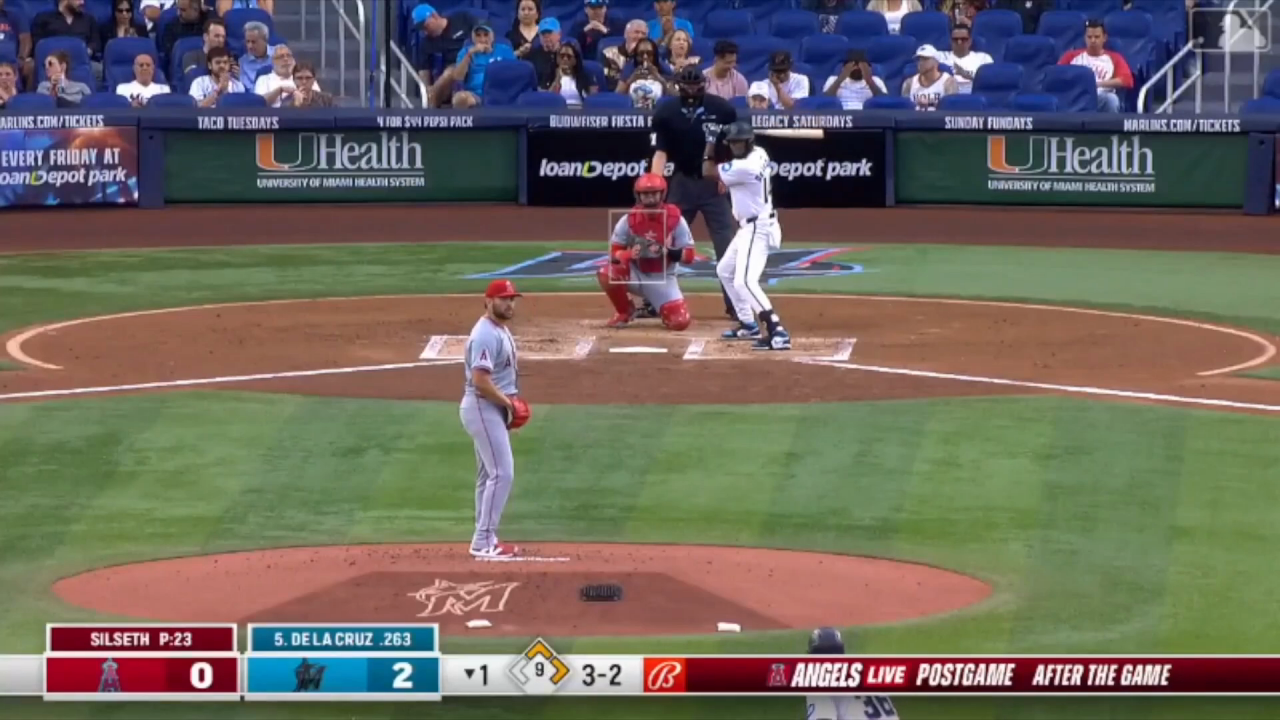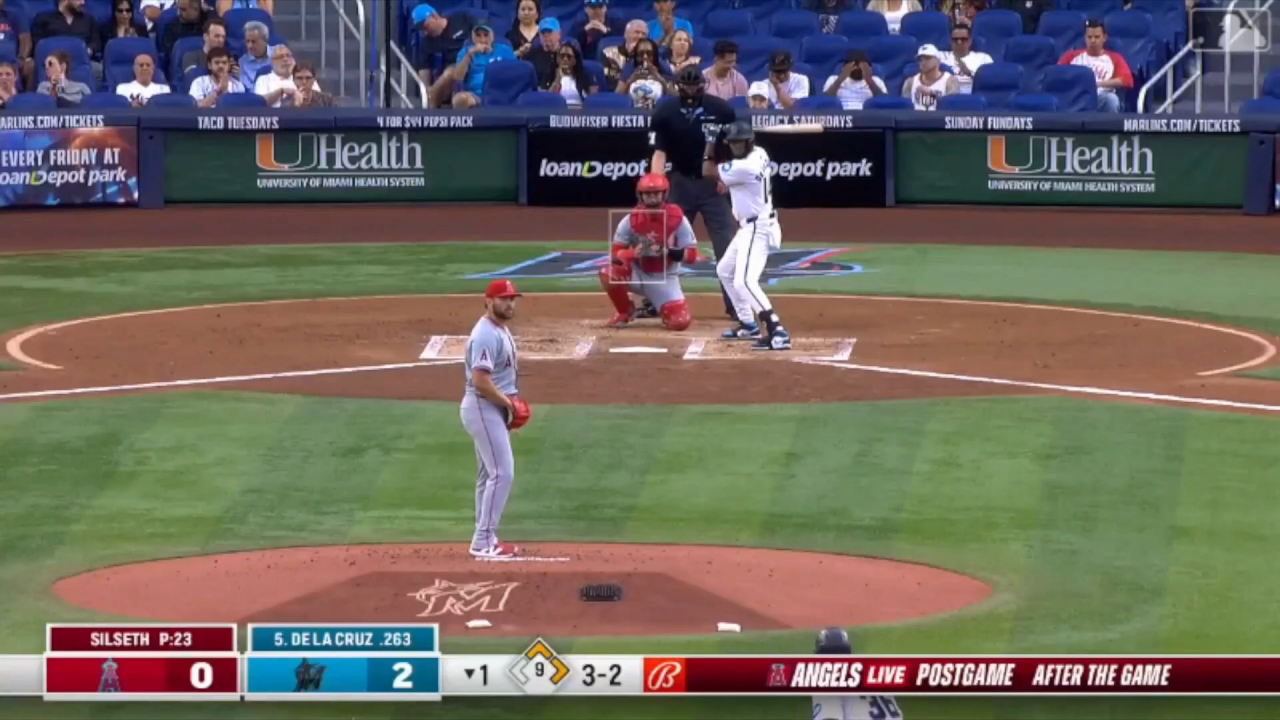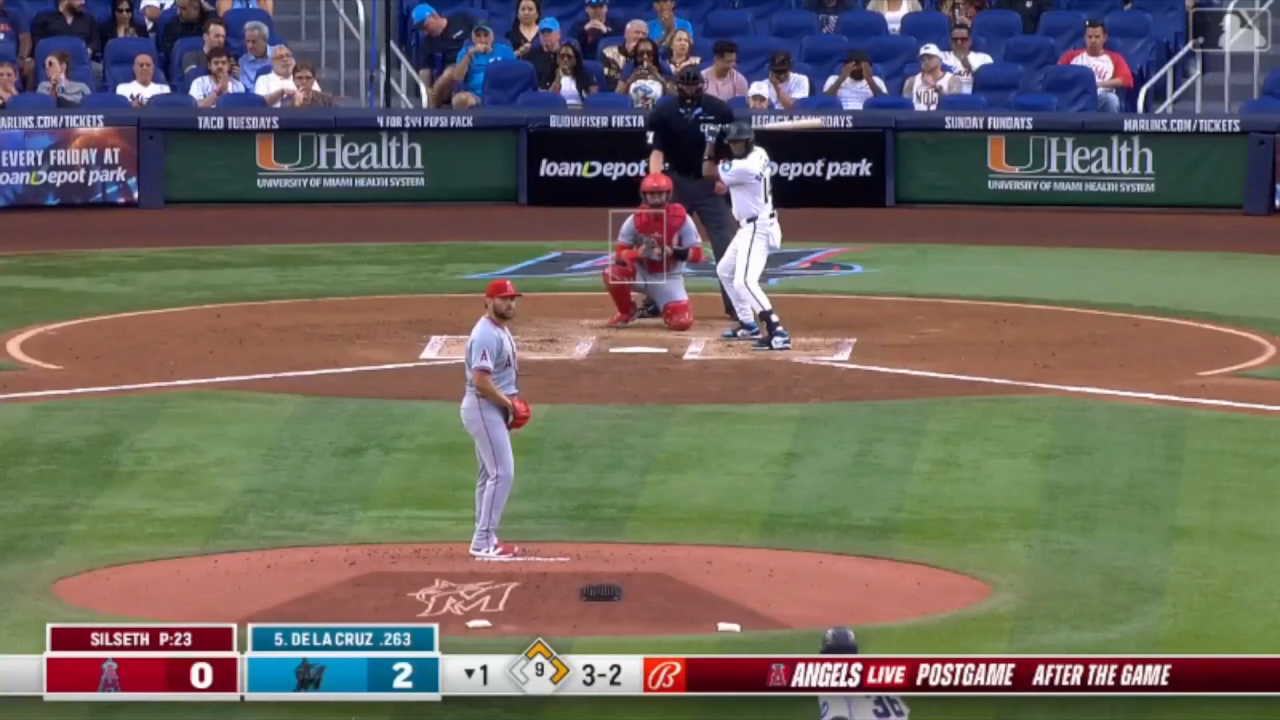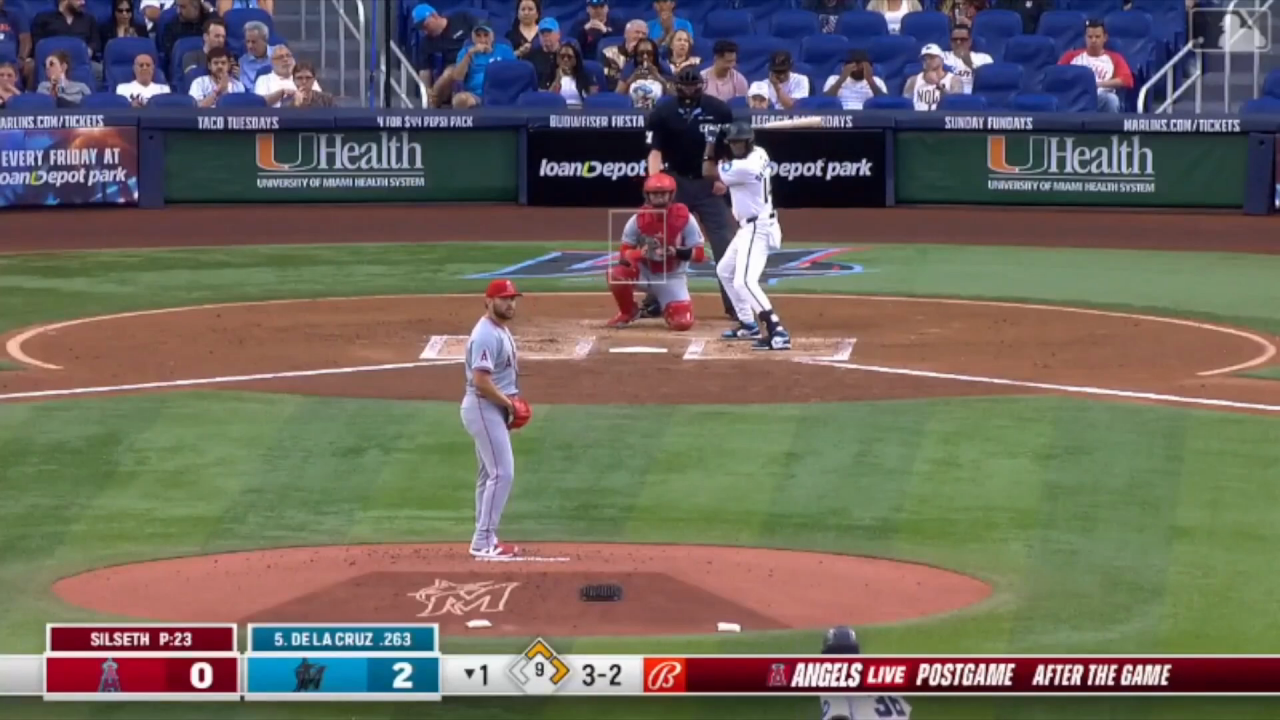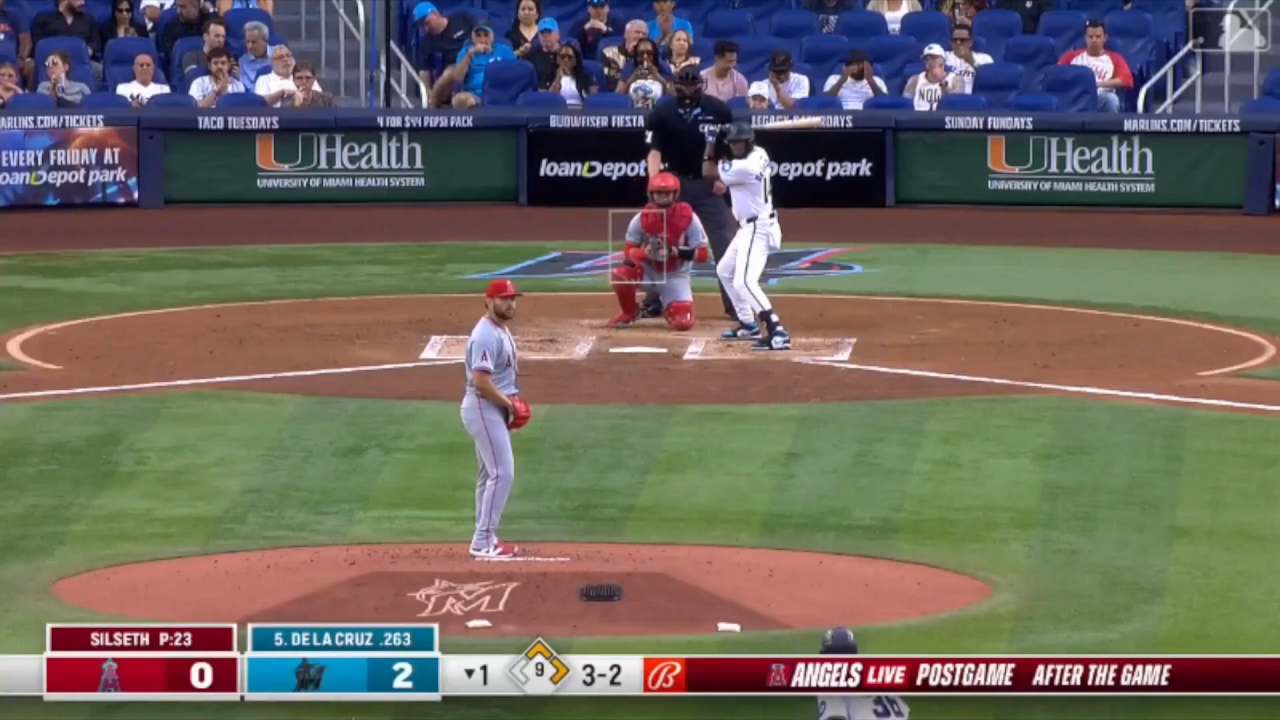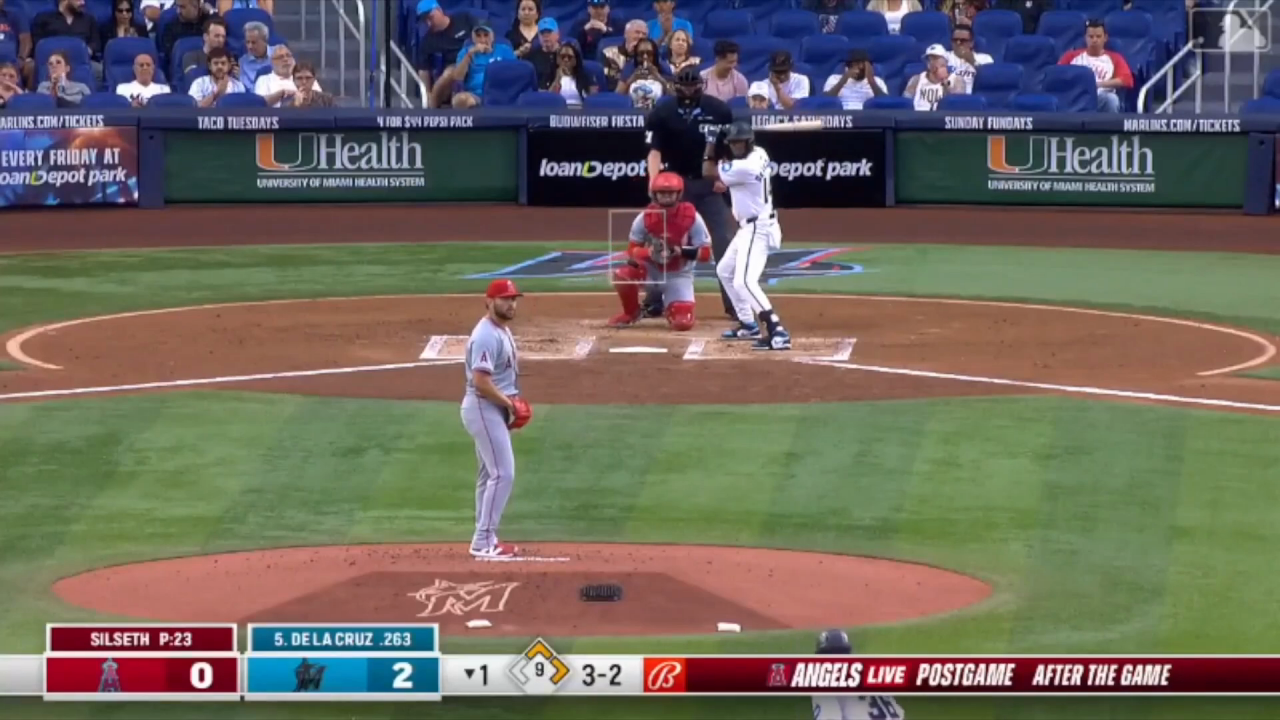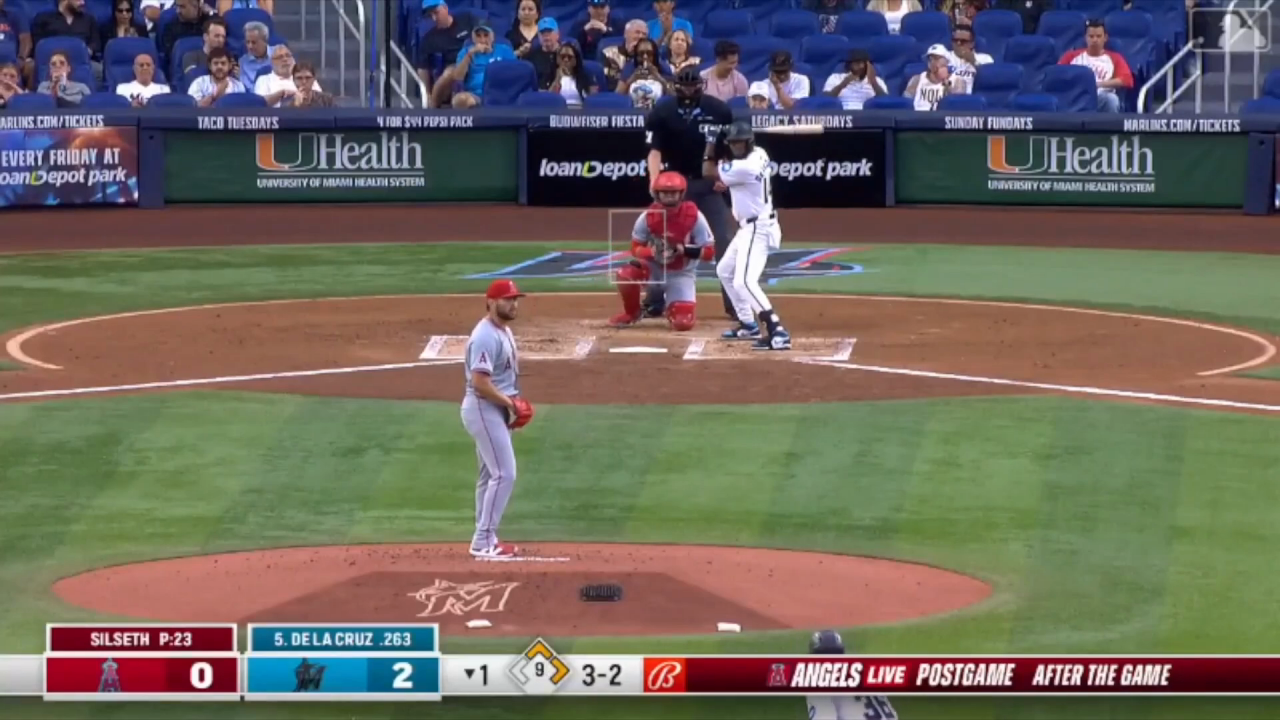
dt=0.1s
person 1, frame 1
left shoulder: (502, 330)
right shoulder: (485, 334)
right elbow: (480, 381)
left wrist: (511, 404)
right wrist: (510, 403)
left hip: (493, 409)
right hip: (483, 409)
left knee: (490, 474)
right knee: (502, 473)
left ankle: (486, 538)
right ankle: (483, 542)
person 1, frame 2
left shoulder: (501, 330)
right shoulder: (486, 334)
right elbow: (480, 381)
left wrist: (511, 404)
right wrist: (510, 404)
left hip: (494, 409)
right hip: (483, 409)
left knee: (490, 475)
right knee: (502, 474)
left ankle: (486, 539)
right ankle: (482, 542)
person 1, frame 3
left shoulder: (502, 330)
right shoulder: (486, 335)
right elbow: (480, 381)
left wrist: (511, 405)
right wrist: (510, 404)
left hip: (494, 409)
right hip: (484, 409)
left knee: (490, 474)
right knee: (502, 474)
left ankle: (486, 538)
right ankle: (482, 542)
person 1, frame 4
left shoulder: (502, 330)
right shoulder: (486, 335)
right elbow: (481, 381)
left wrist: (512, 404)
right wrist: (511, 404)
left hip: (495, 409)
right hip: (484, 409)
left knee: (491, 475)
right knee: (502, 474)
left ankle: (486, 539)
right ankle: (482, 542)
person 1, frame 5
left shoulder: (502, 330)
right shoulder: (486, 335)
right elbow: (481, 381)
left wrist: (512, 404)
right wrist: (510, 404)
left hip: (495, 409)
right hip: (484, 409)
left knee: (491, 474)
right knee: (502, 474)
left ankle: (486, 539)
right ankle: (482, 542)
person 1, frame 6
left shoulder: (503, 330)
right shoulder: (486, 335)
right elbow: (481, 382)
left wrist: (513, 404)
right wrist: (511, 404)
left hip: (496, 409)
right hip: (485, 410)
left knee: (492, 474)
right knee: (503, 474)
left ankle: (486, 539)
right ankle: (482, 542)
person 1, frame 7
left shoulder: (505, 331)
right shoulder: (485, 337)
right elbow: (479, 383)
left wrist: (514, 403)
right wrist: (511, 404)
left hip: (499, 409)
right hip: (484, 410)
left knee: (492, 474)
right knee: (504, 474)
left ankle: (487, 537)
right ankle: (482, 542)
person 2, frame 1
left shoulder: (722, 108)
right shoulder: (666, 112)
right elbow: (660, 151)
left hip: (714, 183)
right hip: (681, 182)
left knee: (726, 242)
left ankle: (735, 303)
person 2, frame 2
left shoulder: (721, 109)
right shoulder: (665, 112)
right elbow: (659, 151)
left hip: (713, 183)
right hip: (680, 182)
left knee: (726, 243)
left ankle: (735, 304)
person 2, frame 3
left shoulder: (719, 109)
right shoulder: (663, 112)
right elbow: (657, 150)
left hip: (710, 183)
right hip: (677, 182)
left knee: (724, 243)
left ankle: (734, 303)
person 2, frame 4
left shoulder: (718, 109)
right shoulder: (662, 112)
right elbow: (656, 150)
left hip: (709, 183)
right hip: (677, 182)
left knee: (723, 242)
left ankle: (734, 304)
right ankle: (653, 301)
person 2, frame 5
left shoulder: (718, 109)
right shoulder: (662, 112)
right elbow: (655, 150)
right wrist: (654, 178)
left hip: (709, 183)
left knee: (723, 242)
left ankle: (734, 303)
right ankle: (653, 301)
person 2, frame 6
left shoulder: (718, 109)
right shoulder: (662, 112)
right elbow: (655, 150)
right wrist: (654, 178)
left hip: (709, 183)
left knee: (723, 242)
left ankle: (734, 304)
right ankle: (654, 302)
person 2, frame 7
left shoulder: (718, 109)
right shoulder: (662, 111)
right elbow: (655, 149)
right wrist: (655, 177)
left hip: (709, 183)
left knee: (723, 242)
left ankle: (734, 303)
right ankle: (654, 303)
person 3, frame 1
left shoulder: (745, 167)
right shoulder: (759, 154)
left elbow: (709, 172)
right elbow: (728, 163)
left hip: (757, 229)
right hip: (749, 227)
left knee: (744, 281)
right knee: (725, 271)
left ankle: (777, 332)
right ankle: (749, 324)
person 3, frame 2
left shoulder: (744, 167)
right shoulder: (759, 154)
left elbow: (709, 172)
right elbow: (730, 161)
left hip: (758, 229)
right hip: (750, 227)
left knee: (744, 281)
right knee: (725, 271)
left ankle: (777, 333)
right ankle: (748, 324)
person 3, frame 3
left shoulder: (745, 167)
right shoulder: (759, 154)
left elbow: (709, 172)
right elbow: (728, 161)
right wrist: (718, 143)
left hip: (757, 229)
right hip: (750, 226)
left knee: (744, 281)
right knee: (725, 271)
left ankle: (778, 332)
right ankle: (748, 324)
person 3, frame 4
left shoulder: (745, 167)
right shoulder: (758, 154)
right elbow: (728, 161)
right wrist: (719, 144)
left hip: (758, 229)
right hip: (750, 227)
left knee: (744, 281)
right knee: (725, 271)
left ankle: (778, 333)
right ankle: (748, 324)
person 3, frame 5
left shoulder: (745, 167)
right shoulder: (759, 154)
right elbow: (728, 162)
right wrist: (720, 145)
left hip: (758, 229)
right hip: (750, 227)
left knee: (744, 281)
right knee: (725, 271)
left ankle: (778, 332)
right ankle: (749, 324)
person 3, frame 6
left shoulder: (744, 168)
right shoulder: (759, 154)
right elbow: (729, 162)
left hip: (758, 229)
right hip: (750, 227)
left knee: (744, 281)
right knee: (725, 271)
left ankle: (777, 332)
right ankle: (748, 324)
person 3, frame 7
left shoulder: (745, 167)
right shoulder: (758, 154)
right elbow: (729, 162)
left hip: (757, 229)
right hip: (749, 227)
left knee: (744, 281)
right knee: (725, 271)
left ankle: (778, 332)
right ankle: (749, 324)
person 4, frame 1
left shoulder: (676, 220)
right shoulder: (628, 220)
left elbow: (689, 256)
right elbow: (613, 253)
left wrist: (665, 251)
right wrist: (630, 254)
left hip: (663, 279)
right hip: (635, 275)
left knee: (679, 321)
right knee: (606, 273)
left ankle: (657, 306)
right ankle: (626, 312)
person 4, frame 2
left shoulder: (678, 219)
right shoulder: (630, 220)
left elbow: (691, 256)
right elbow: (615, 252)
left wrist: (667, 251)
right wrist: (633, 253)
left hip: (665, 279)
right hip: (637, 275)
left knee: (680, 322)
right knee: (607, 273)
left ankle: (658, 306)
right ankle: (626, 312)
person 4, frame 3
left shoulder: (681, 219)
right shoulder: (634, 220)
left elbow: (696, 255)
right elbow: (620, 253)
left wrist: (671, 251)
right wrist: (638, 253)
left hip: (669, 278)
right hip: (641, 274)
left knee: (681, 322)
right knee: (612, 273)
left ankle: (663, 307)
right ankle: (627, 312)
person 4, frame 4
left shoulder: (684, 219)
right shoulder: (637, 220)
left elbow: (699, 254)
right elbow: (624, 253)
left wrist: (674, 251)
right wrist: (641, 253)
left hip: (672, 278)
right hip: (644, 273)
left knee: (682, 323)
right knee: (615, 274)
left ankle: (666, 308)
right ankle: (628, 312)
person 4, frame 5
left shoulder: (688, 218)
right shoulder: (641, 218)
left elbow: (703, 254)
right elbow: (628, 251)
left wrist: (676, 251)
right wrist: (645, 252)
left hip: (676, 277)
right hip: (648, 271)
left knee: (682, 323)
right knee: (619, 274)
left ankle: (669, 308)
right ankle: (629, 313)
person 4, frame 6
left shoulder: (691, 218)
right shoulder: (645, 218)
left elbow: (705, 254)
right elbow: (631, 250)
left wrist: (679, 251)
right wrist: (648, 253)
left hip: (679, 276)
right hip: (651, 270)
left knee: (683, 323)
right knee: (622, 274)
left ankle: (671, 308)
right ankle: (631, 313)
person 4, frame 7
left shoulder: (694, 217)
right shoulder: (648, 216)
left elbow: (709, 252)
right elbow: (635, 248)
left wrist: (681, 250)
right wrist: (652, 252)
left hip: (681, 275)
right hip: (654, 268)
left knee: (683, 323)
right knee: (625, 275)
left ankle: (672, 308)
right ankle: (632, 313)
